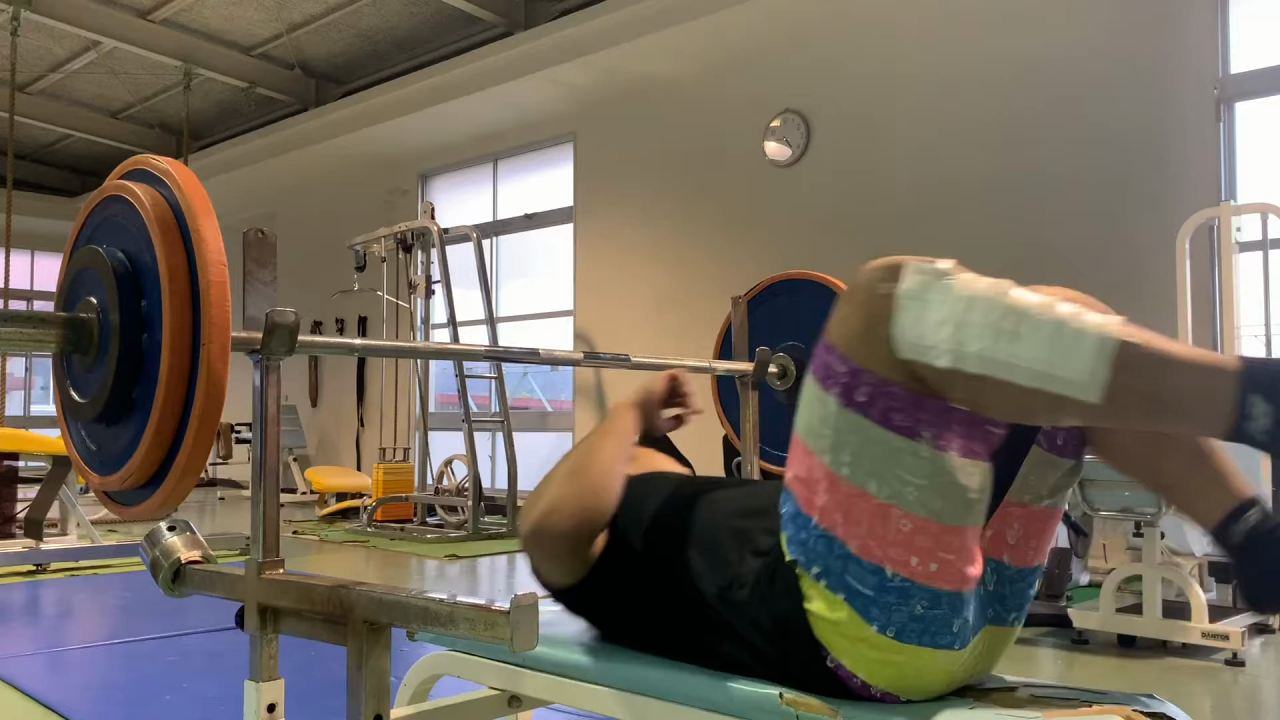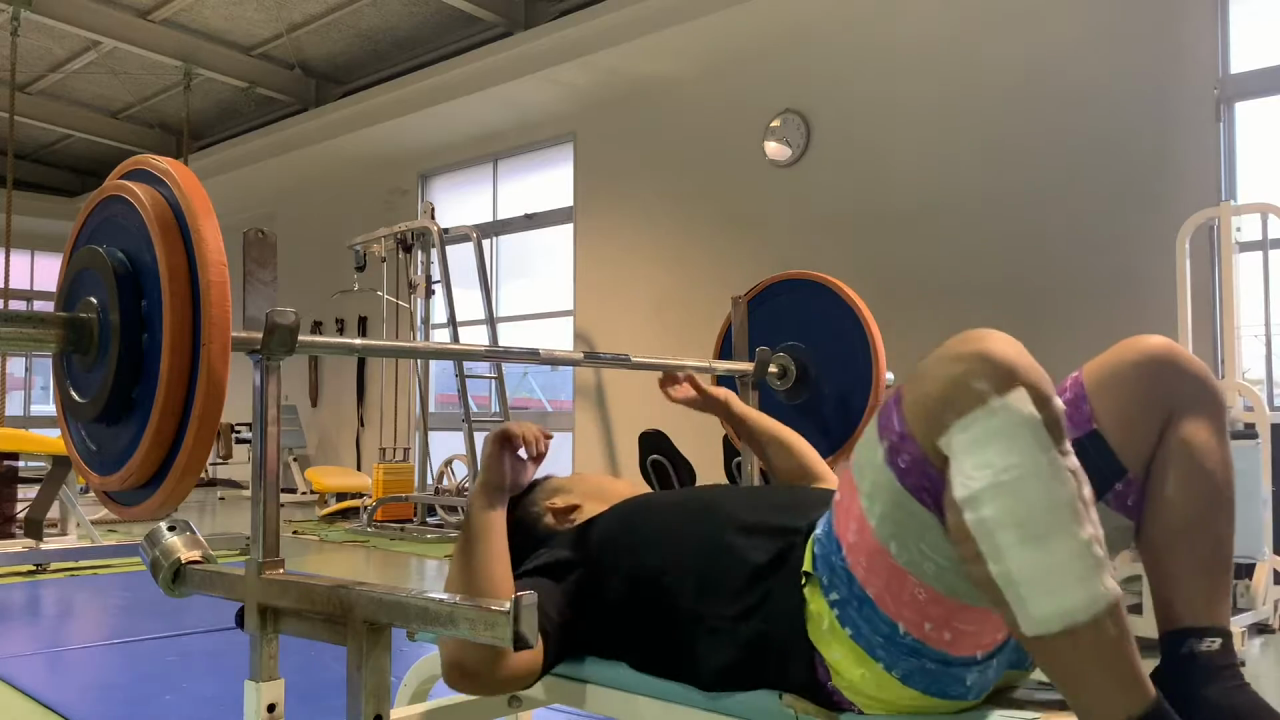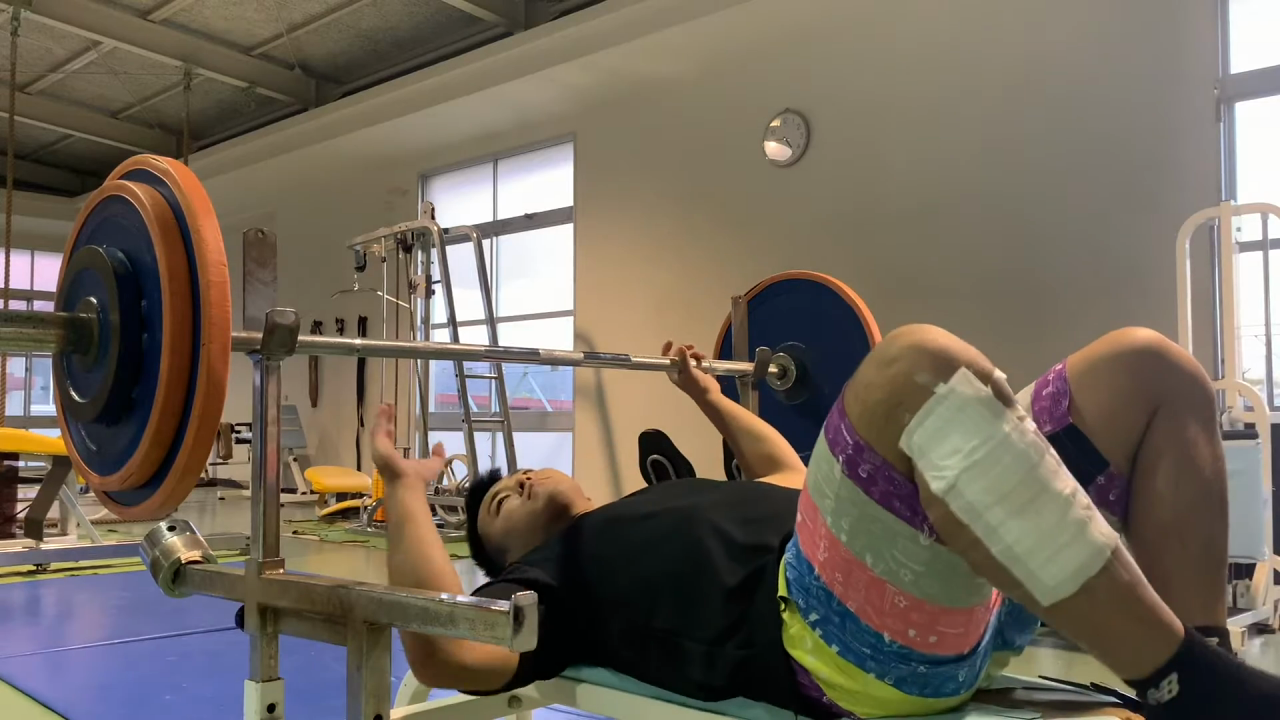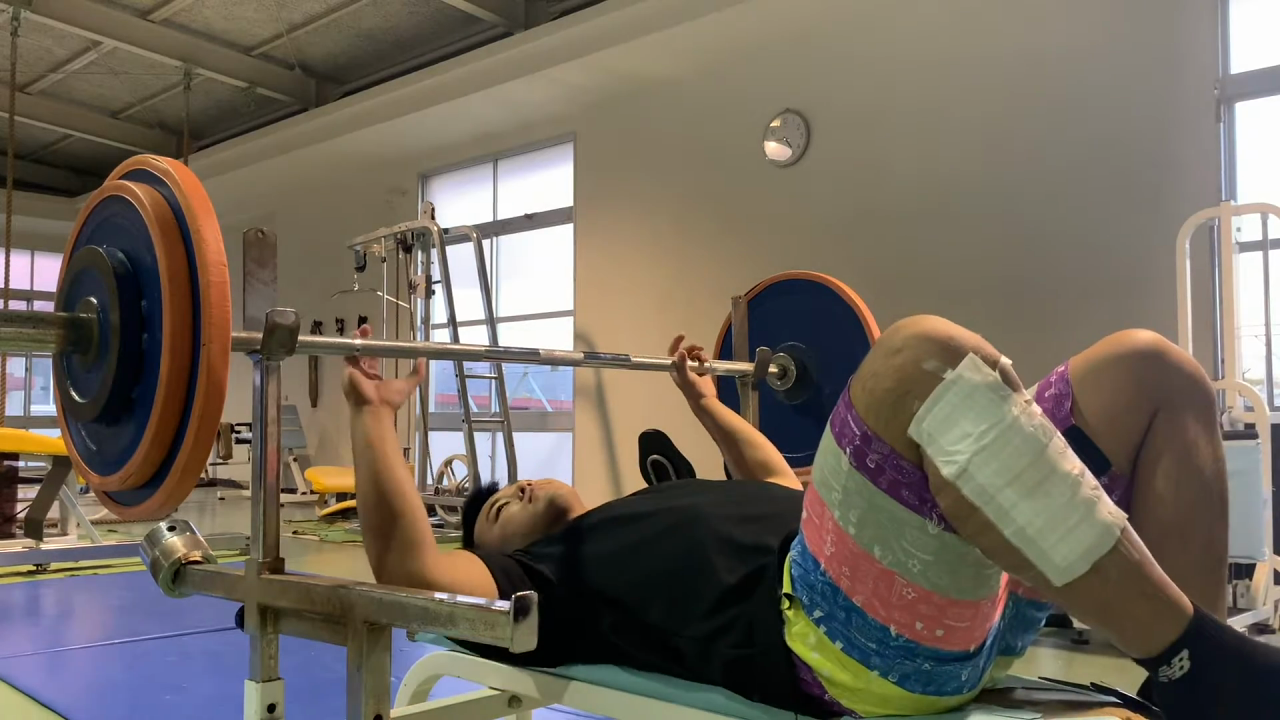
dt=0.5s
person 1, frame 1
left shoulder: (701, 510)
right shoulder: (610, 544)
right elbow: (553, 533)
right wrist: (627, 420)
left hip: (968, 600)
right hip: (870, 609)
left knee: (1066, 322)
right knee: (892, 294)
person 1, frame 2
left shoulder: (688, 525)
right shoulder: (577, 565)
left elbow: (820, 481)
left wrist: (732, 409)
right wrist: (489, 497)
left hip: (988, 611)
right hip: (870, 629)
left knee: (1161, 374)
right knee: (985, 370)
person 1, frame 3
left shoulder: (665, 518)
right shoulder: (549, 582)
left elbow: (791, 477)
left wrist: (713, 401)
right wrist: (402, 488)
left hip: (966, 596)
right hip: (850, 632)
left knee: (1147, 369)
right knee: (921, 366)
person 1, frame 4
left shoulder: (655, 520)
right shoulder: (543, 578)
left elbow: (778, 483)
right elbow: (410, 571)
left wrist: (707, 405)
right wrist: (373, 416)
left hip: (964, 594)
right hip: (842, 629)
left knee: (1150, 372)
right knee: (928, 355)
